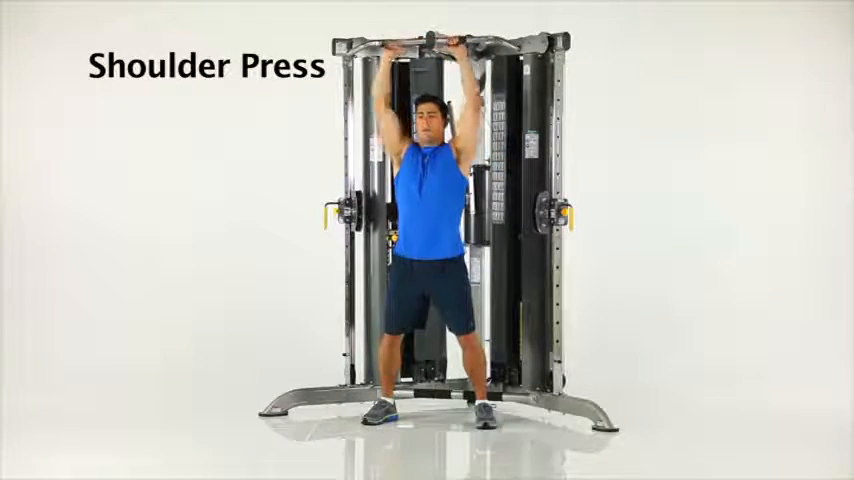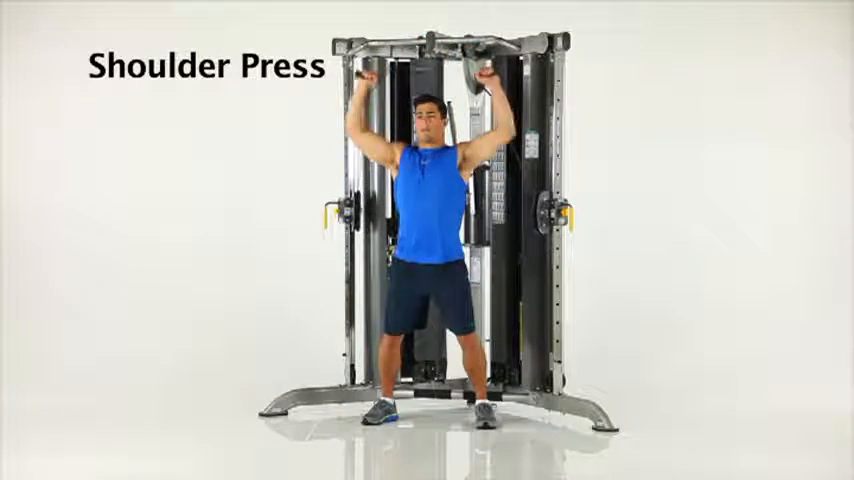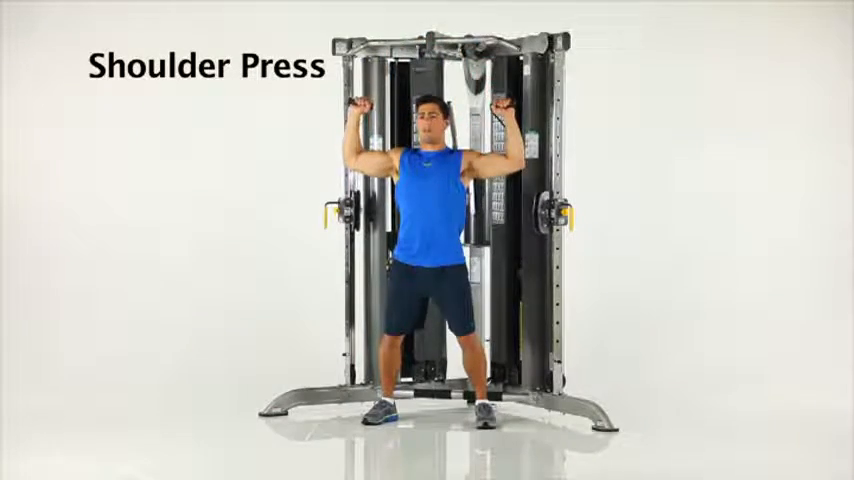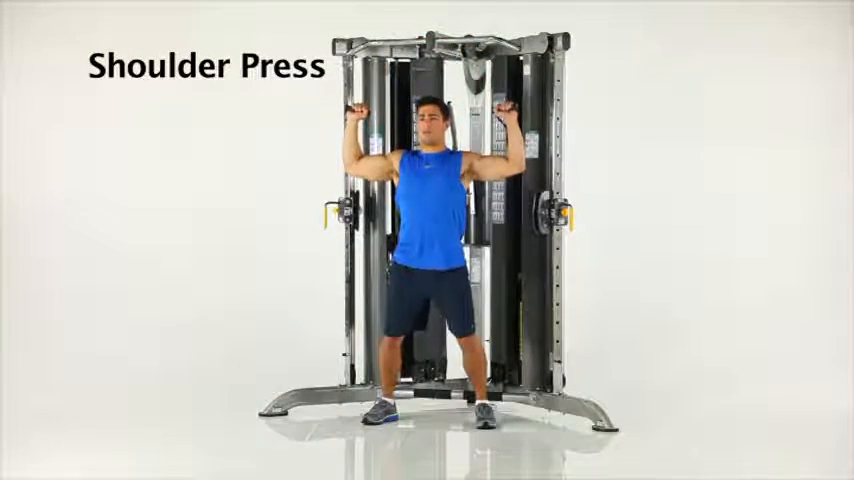
dt=0.5s
person 1, frame 1
left shoulder: (458, 153)
right shoulder: (402, 153)
left elbow: (474, 105)
right elbow: (380, 106)
left wrist: (462, 57)
right wrist: (386, 59)
left hip: (448, 263)
right hip: (406, 262)
left knee: (467, 336)
right knee: (391, 335)
left ankle: (482, 403)
right ankle: (386, 402)
person 1, frame 2
left shoulder: (461, 157)
right shoulder: (398, 156)
left elbow: (505, 131)
right elbow: (356, 131)
left wrist: (494, 87)
right wrist: (363, 87)
left hip: (449, 265)
right hip: (406, 264)
left knee: (468, 336)
right knee: (391, 336)
left ankle: (482, 402)
right ankle: (386, 401)
person 1, frame 3
left shoulder: (464, 161)
right shoulder: (398, 159)
left elbow: (515, 162)
right elbow: (352, 159)
left wrist: (509, 119)
right wrist: (354, 116)
left hip: (450, 266)
right hip: (406, 265)
left knee: (467, 337)
right knee: (391, 336)
left ankle: (482, 402)
right ankle: (386, 402)
person 1, frame 4
left shoulder: (464, 162)
right shoulder: (398, 161)
left elbow: (515, 165)
right elbow: (352, 165)
left wrist: (511, 122)
right wrist: (352, 122)
left hip: (450, 268)
right hip: (406, 267)
left knee: (468, 338)
right knee: (391, 337)
left ankle: (482, 402)
right ankle: (387, 401)
